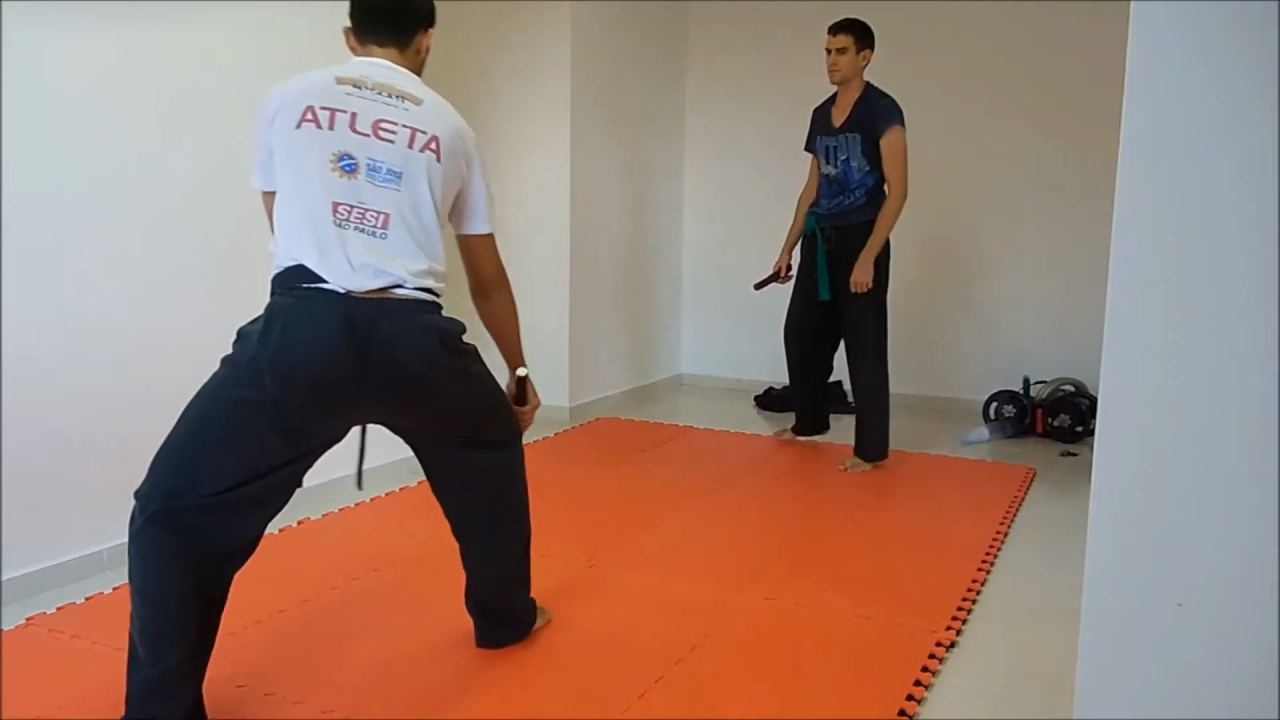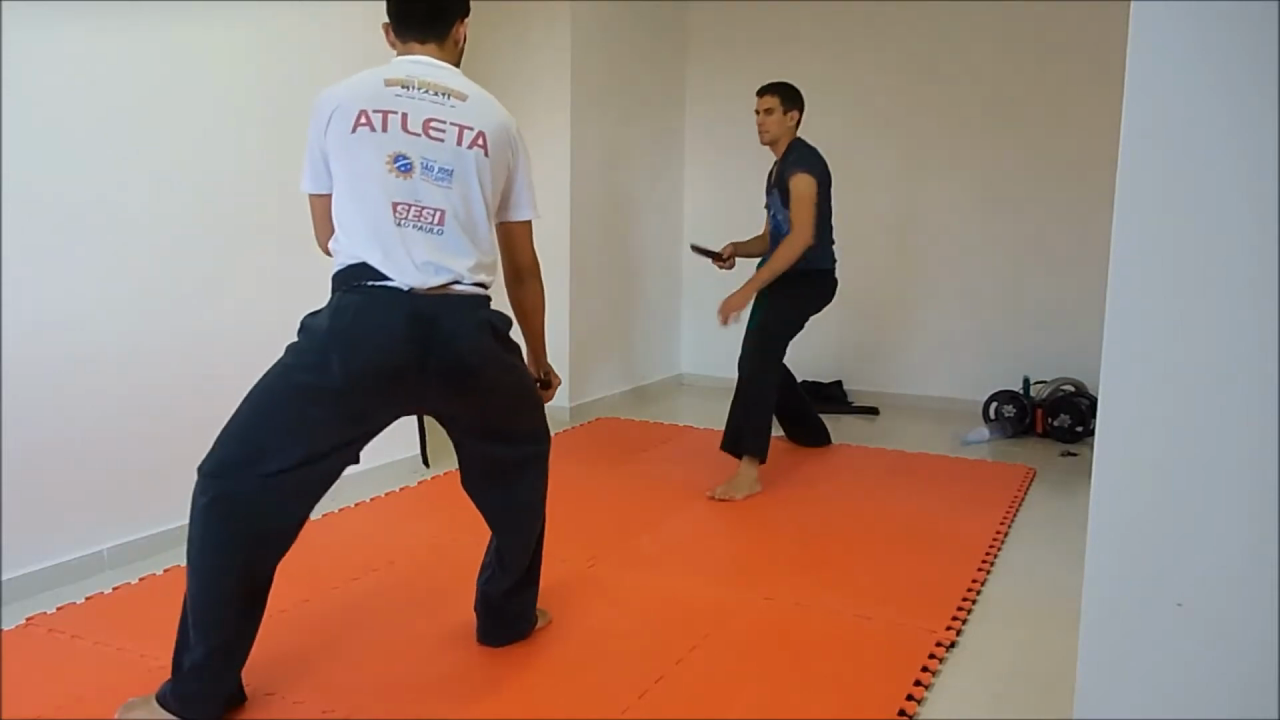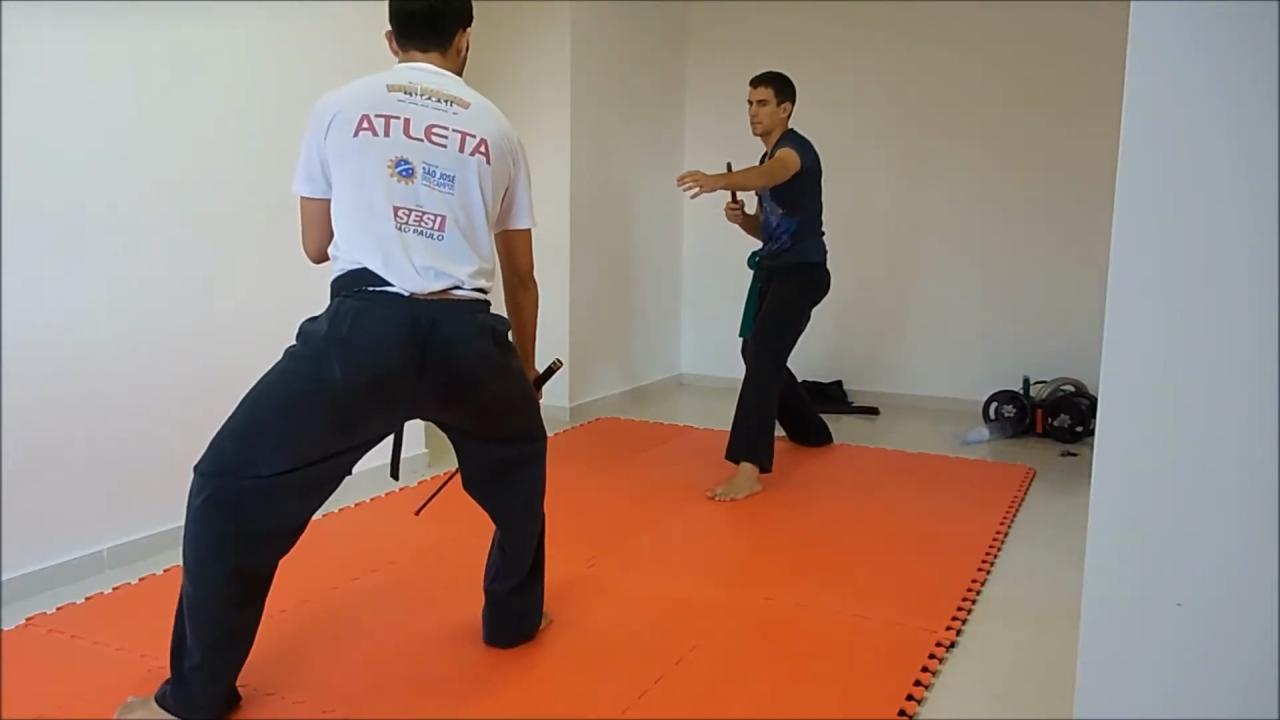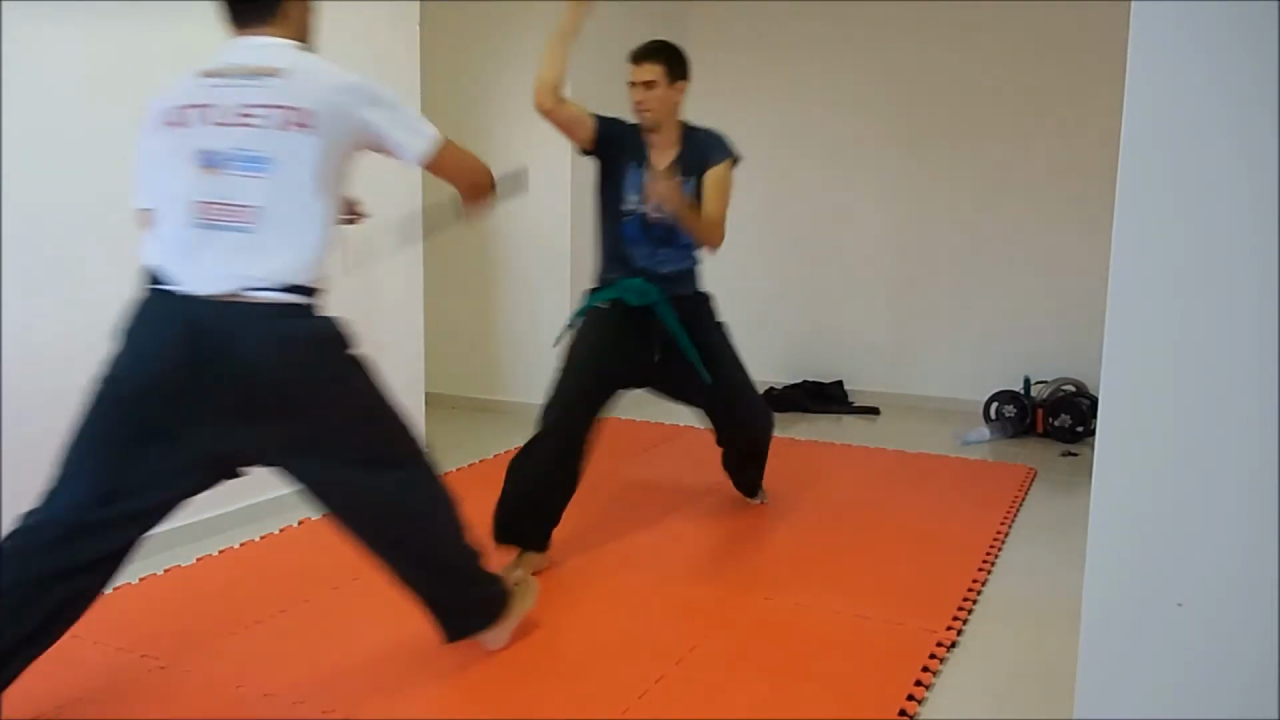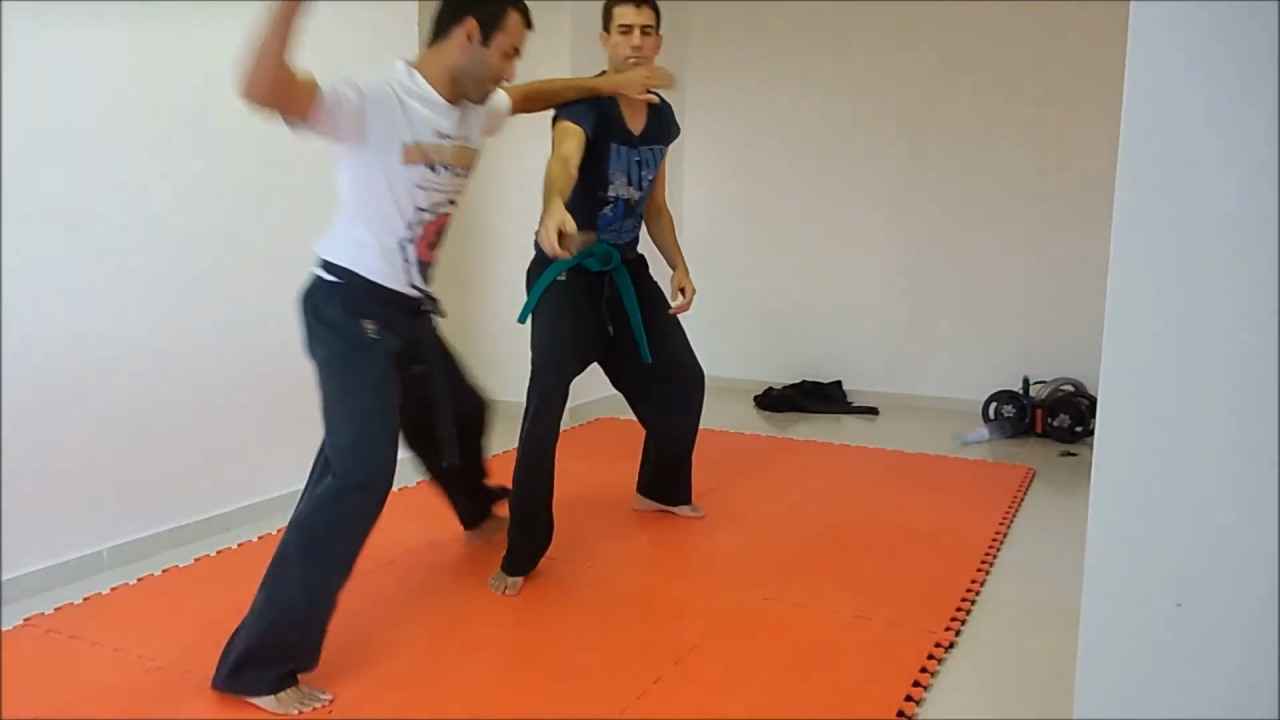
dt=1s
person 1, frame 1
left shoulder: (288, 99)
right shoulder: (449, 126)
right elbow: (488, 279)
right wrist: (518, 377)
left hip: (304, 331)
right hip: (410, 337)
left knee: (176, 509)
right knee: (491, 454)
right ankle: (505, 615)
person 1, frame 2
left shoulder: (340, 100)
right shoulder: (495, 119)
right elbow: (522, 267)
right wrist: (538, 361)
left hip: (363, 325)
right hip: (460, 331)
left knee: (238, 485)
right knee: (519, 454)
right ankle: (508, 614)
person 1, frame 3
left shoulder: (340, 107)
right shoulder: (495, 128)
left elbow: (317, 244)
right elbow: (520, 275)
right wrist: (525, 370)
left hip: (363, 330)
right hip: (463, 336)
left knee: (232, 487)
right knee: (517, 457)
right ankle: (515, 615)
person 1, frame 4
left shoulder: (171, 99)
right shoulder: (340, 87)
right elbow: (472, 178)
right wrist: (481, 195)
left hip: (167, 332)
right hip: (272, 337)
left knee: (76, 517)
right knee: (385, 469)
right ankle: (480, 608)
person 1, frame 5
left shoulder: (476, 108)
right shoulder: (376, 100)
left elbow: (532, 94)
right elbow: (265, 89)
left wrist: (607, 84)
left hip: (407, 312)
right hip: (353, 312)
left knee: (459, 417)
right knee: (358, 473)
left ankle: (481, 511)
person 2, frame 1
left shoulder: (882, 111)
right shoulder: (821, 114)
left elbow: (897, 191)
left wrist: (868, 257)
right wrist: (788, 247)
left hip: (859, 240)
right hip: (820, 240)
left knee: (864, 346)
right knee: (802, 333)
left ankle: (870, 449)
right ankle: (810, 421)
person 2, frame 2
left shoulder: (803, 162)
right shoulder: (778, 169)
left elbow: (803, 237)
left wrist: (750, 287)
right wrist: (739, 249)
left hip: (809, 278)
right hip: (785, 278)
left knee: (758, 352)
right knee: (761, 356)
left ankle: (749, 470)
right ankle: (810, 432)
person 2, frame 3
left shoulder: (795, 149)
right shoulder: (769, 158)
left elbow: (765, 177)
left wrist: (717, 181)
right wrist: (740, 217)
left hip: (801, 271)
right hip: (774, 270)
left knee: (762, 356)
right knee: (762, 356)
left ankle: (749, 470)
right ankle: (811, 432)
person 2, frame 4
left shoulder: (711, 150)
right shoulder: (612, 137)
left elbow: (711, 231)
right elbow: (551, 100)
left wrist: (679, 205)
left hip: (683, 304)
right hip: (618, 305)
left knee: (746, 414)
right knee: (568, 412)
left ankle: (747, 481)
right ankle: (527, 543)
person 2, frame 5
left shoulder: (662, 116)
right shoulder: (585, 102)
right elbow: (564, 161)
left wrist: (678, 264)
right wrist: (555, 213)
left hip: (623, 267)
right hip: (567, 269)
left knee: (679, 379)
right knee: (546, 401)
left ankle: (660, 489)
right ankle: (520, 555)
